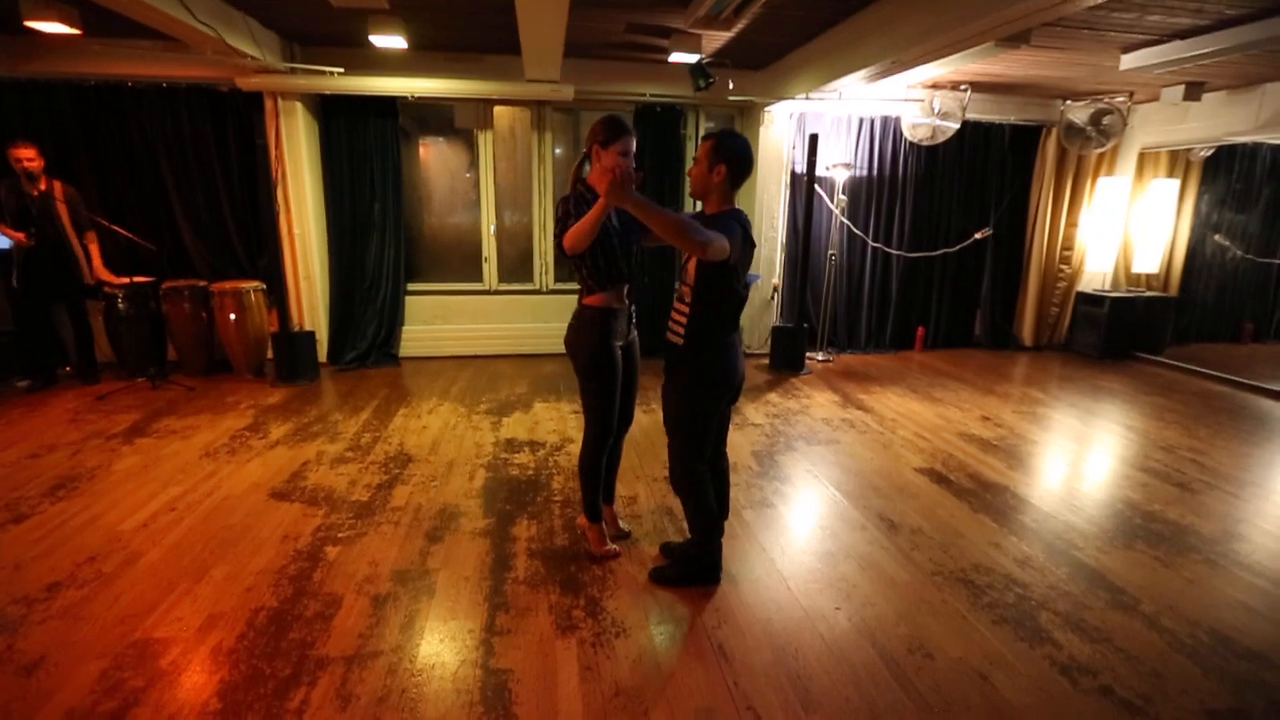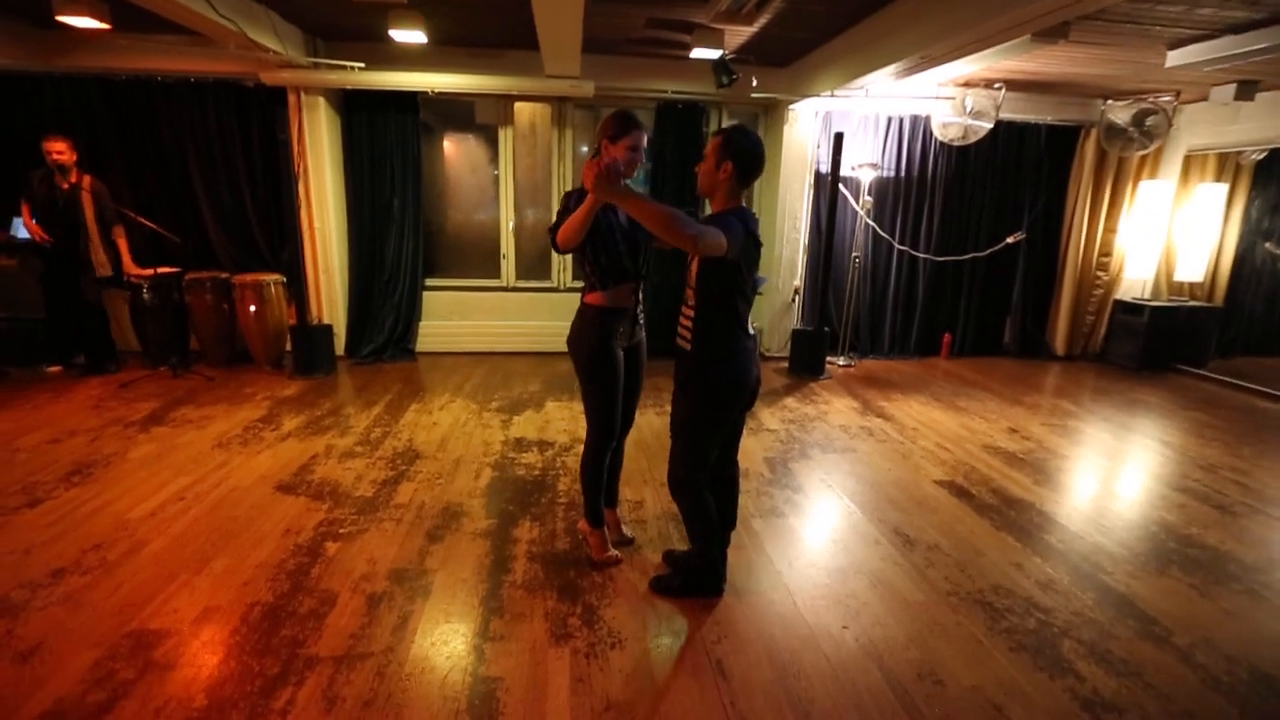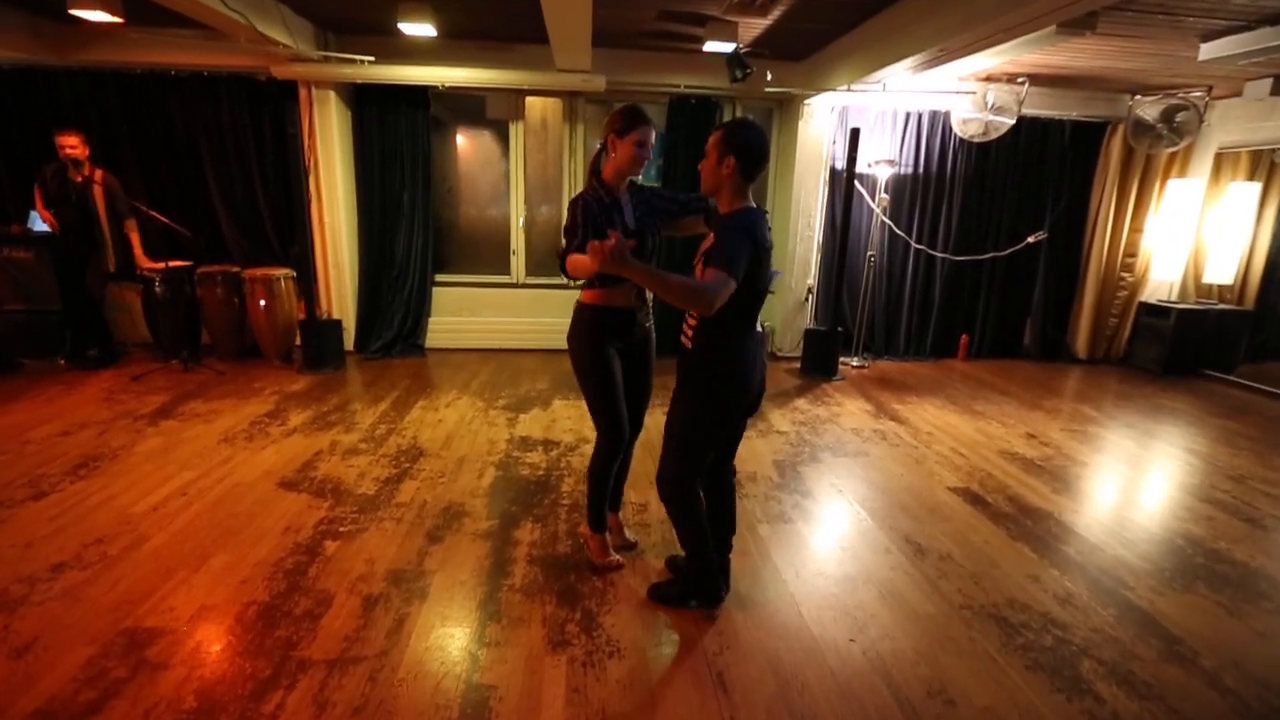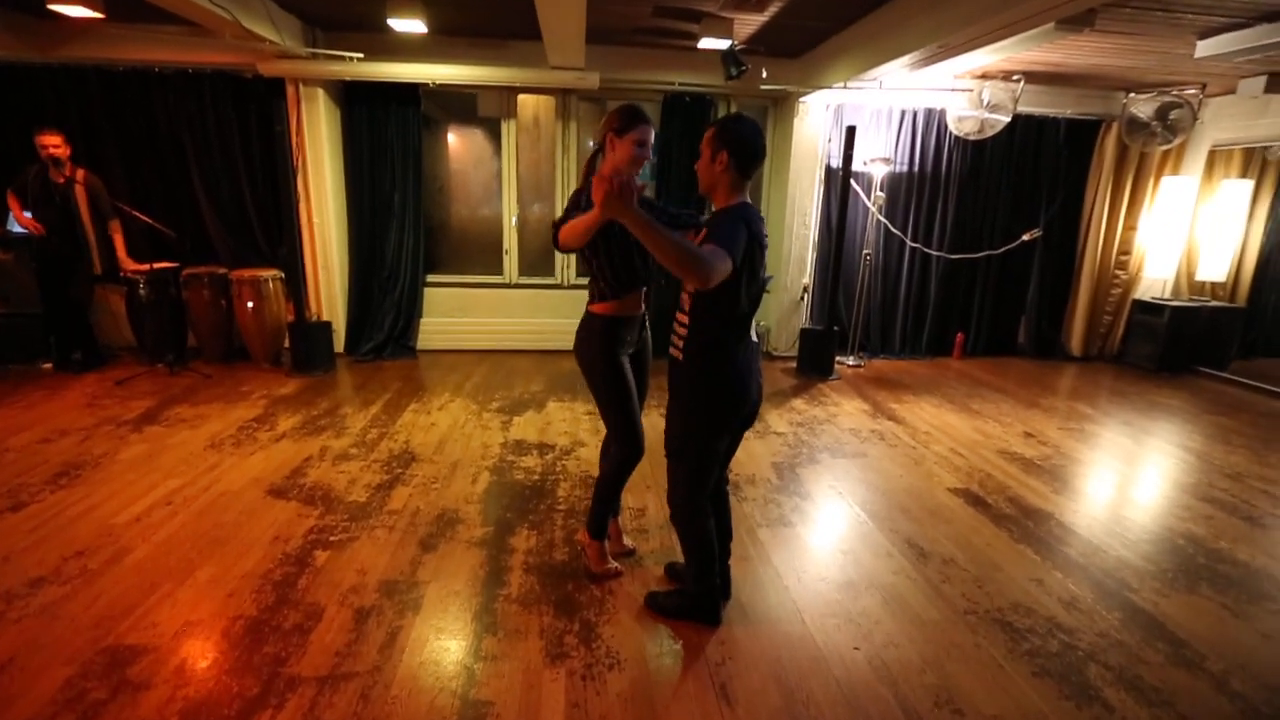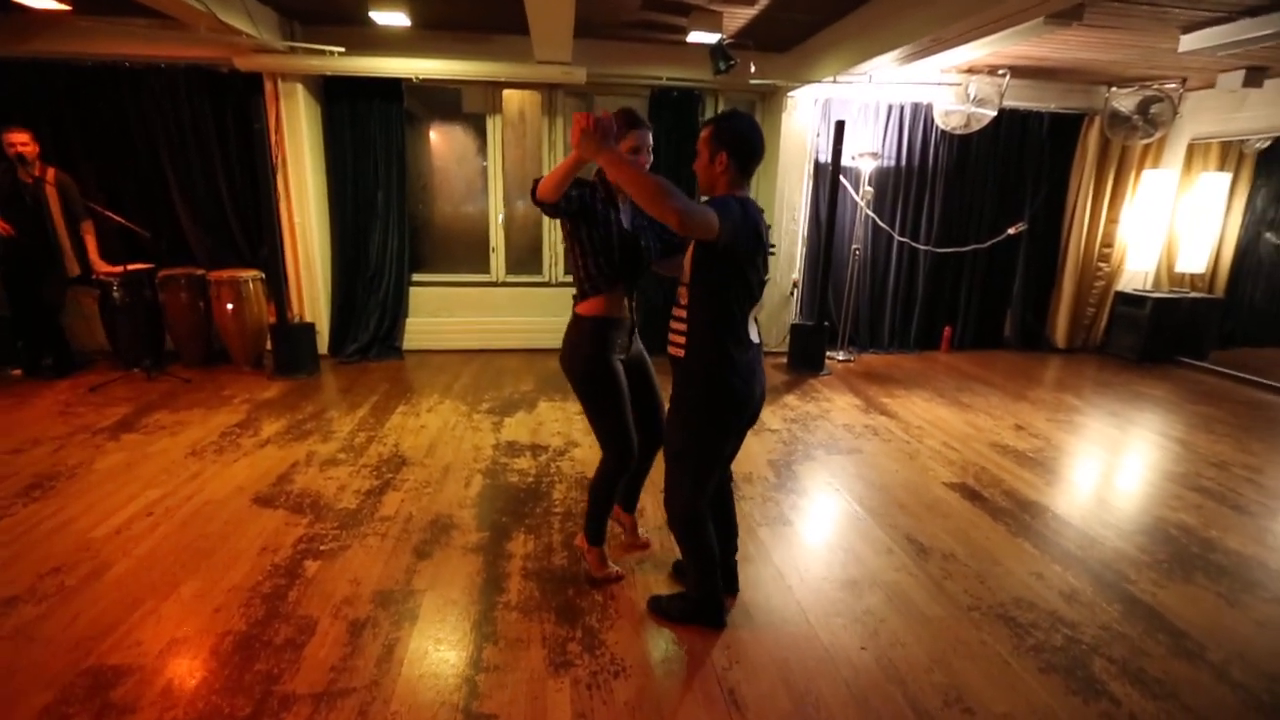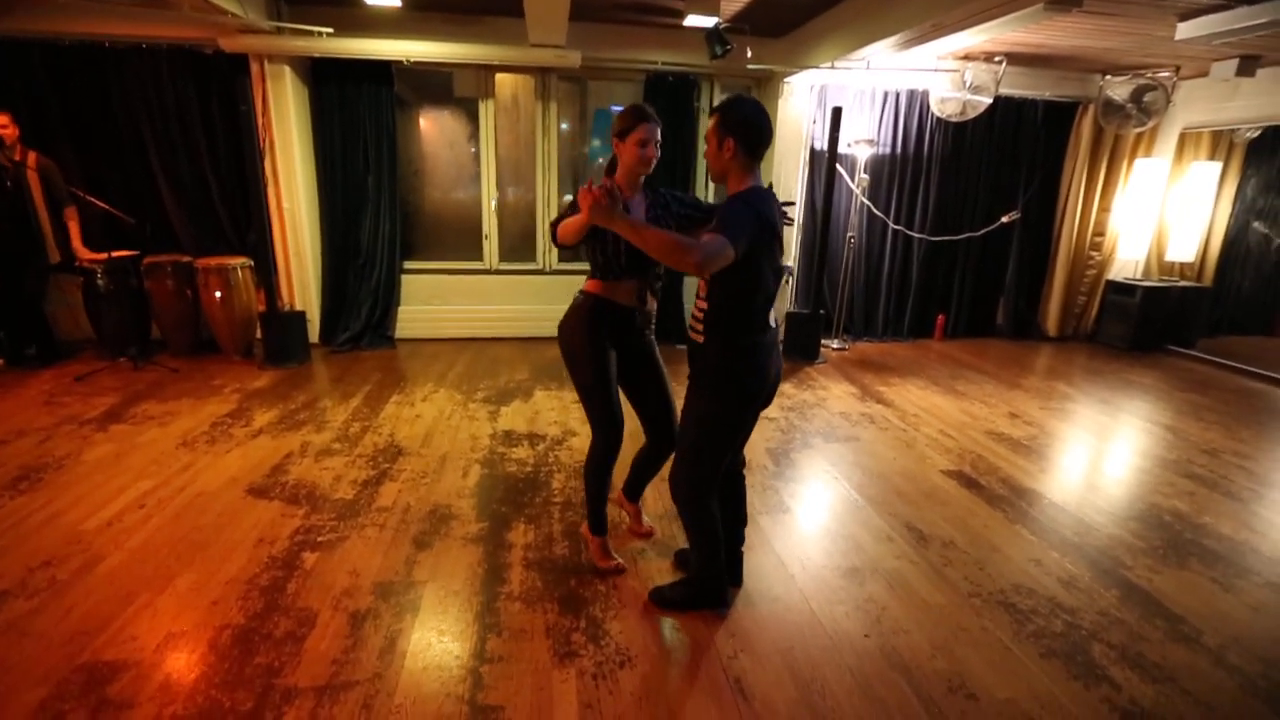
dt=0.5s
person 1, frame 1
left shoulder: (732, 229)
right shoulder: (710, 220)
left elbow: (700, 245)
right elbow: (678, 232)
left wrist: (629, 201)
left hip: (701, 367)
right hip: (712, 362)
left knee: (688, 468)
right knee: (710, 459)
left ankle: (703, 562)
right ankle: (705, 546)
person 1, frame 2
left shoulder: (733, 227)
right shoulder: (730, 223)
left elbow: (688, 235)
right elbow: (689, 235)
left wrist: (617, 194)
right wrist: (620, 199)
left hip: (713, 372)
right hip: (730, 366)
left knee: (687, 475)
right knee: (720, 467)
left ankle: (706, 573)
right ankle: (712, 557)
person 1, frame 3
left shoulder: (736, 232)
right shoulder: (747, 221)
left elbow: (706, 299)
left wrist: (629, 267)
left hip: (715, 375)
right hip: (739, 370)
left knee: (676, 479)
right knee: (717, 471)
left ankle: (703, 582)
right ankle: (713, 566)
person 1, frame 4
left shoulder: (733, 222)
right shoulder: (741, 219)
left elbow: (701, 273)
right elbow: (700, 262)
left wrist: (627, 214)
left hip: (710, 384)
right hip: (733, 378)
left knee: (688, 497)
right knee: (710, 483)
left ankle: (703, 597)
right ankle: (713, 574)
person 1, frame 5
left shoulder: (731, 214)
right shoulder: (741, 217)
left elbow: (679, 213)
right elbow: (692, 245)
left wrist: (602, 155)
left hip: (712, 384)
right hip: (734, 377)
left knee: (685, 497)
right knee: (712, 481)
left ankle: (706, 600)
right ankle: (720, 572)
person 1, frame 6
left shoulder: (744, 210)
right shoulder: (760, 203)
left elbow: (697, 259)
left wrist: (615, 220)
left hip: (730, 369)
right hip: (749, 361)
left knee: (690, 479)
right knee: (725, 466)
left ankle: (708, 583)
right ankle: (726, 561)
person 2, frame 1
left shoulder: (620, 206)
right shoulder: (576, 202)
right elbow: (570, 245)
right wrist: (604, 200)
left hip: (625, 323)
right hip: (595, 328)
left knee: (621, 423)
right knee: (600, 429)
left ankle: (605, 506)
right ankle: (592, 521)
person 2, frame 2
right shoulder: (582, 200)
right elbow: (562, 242)
right wrist: (596, 196)
left hip: (633, 324)
right hip: (598, 327)
left knee: (622, 427)
right knee: (602, 431)
left ankle: (608, 511)
right ankle: (593, 525)
person 2, frame 3
left shoulder: (646, 198)
right shoulder: (587, 202)
left elbow: (700, 209)
right elbow: (570, 262)
right wrist: (596, 263)
left hip: (639, 325)
right hip: (595, 328)
left knee: (632, 430)
right knee: (613, 434)
left ankle: (612, 514)
right ankle: (595, 529)
person 2, frame 4
left shoulder: (635, 199)
right shoulder: (589, 196)
left elbow: (684, 227)
right elbow: (563, 238)
right wrist: (603, 210)
left hip: (637, 329)
right hip: (605, 335)
left knee: (622, 436)
right knee: (630, 443)
left ankle: (610, 519)
right ankle: (594, 534)
person 2, frame 5
left shoulder: (642, 209)
right shoulder: (585, 198)
left elbow: (683, 250)
right elbow: (543, 196)
right wrist: (579, 154)
left hip: (627, 336)
right hip: (592, 340)
left knee: (654, 432)
right knee: (620, 448)
left ankle: (624, 509)
right ankle: (591, 541)
person 2, frame 6
left shoulder: (666, 202)
left elbow: (718, 220)
right elbow: (561, 235)
right wrist: (588, 215)
left hip: (638, 328)
right hip: (591, 322)
left knee: (666, 433)
right knee: (609, 431)
left ankle: (630, 496)
right ankle: (596, 531)
person 3, frame 1
left shoulder: (63, 192)
left elbow: (86, 229)
left wrist: (97, 264)
left hip: (67, 265)
right hip: (32, 267)
left knee: (79, 319)
right knee: (30, 320)
left ankle: (87, 369)
right ankle: (43, 371)
person 3, frame 2
left shoulder: (91, 186)
right shoulder: (39, 181)
left elbow: (113, 223)
right elbow: (26, 202)
left wrist: (126, 258)
right wrist: (28, 223)
left hip: (87, 257)
right hip: (56, 257)
left knee: (90, 304)
right knee: (64, 310)
left ankle: (106, 356)
right ankle: (92, 357)
person 3, frame 3
left shoulder: (103, 180)
right shoulder: (53, 174)
left elbow: (126, 216)
right elbow: (39, 186)
left wrist: (138, 252)
right wrist: (42, 210)
left hip: (96, 249)
right hip: (66, 249)
left knee: (91, 298)
right knee: (71, 303)
left ankle: (104, 351)
right ankle: (80, 349)
person 3, frame 4
left shoulder: (86, 180)
right shoulder: (33, 177)
left elbow: (110, 217)
right elbow: (12, 193)
left wrist: (121, 255)
right wrist: (19, 216)
left hip: (81, 254)
right hip: (48, 255)
left knee: (76, 304)
right knee: (53, 308)
left ankle: (90, 355)
right ankle: (64, 354)
person 3, frame 5
left shoulder: (56, 180)
left elbow: (82, 218)
left wrist: (93, 257)
left hip: (53, 259)
left knee: (47, 310)
right knee: (23, 315)
left ankle: (62, 362)
right ankle: (33, 361)
person 3, frame 6
left shoulder: (39, 164)
left elbow: (65, 203)
left wrist: (76, 244)
left hip: (37, 246)
left knee: (29, 300)
left ankle: (46, 351)
